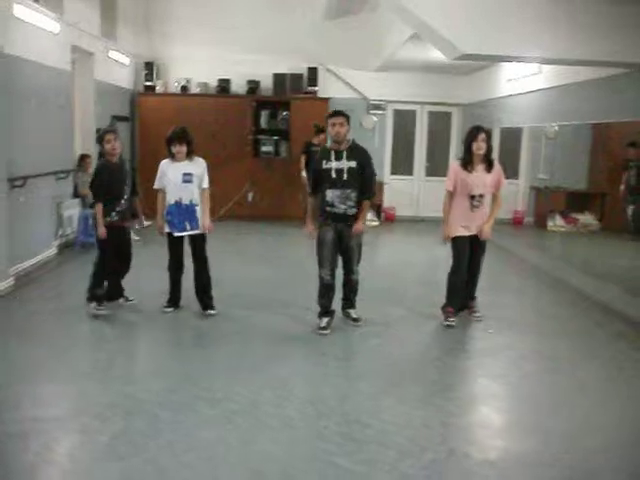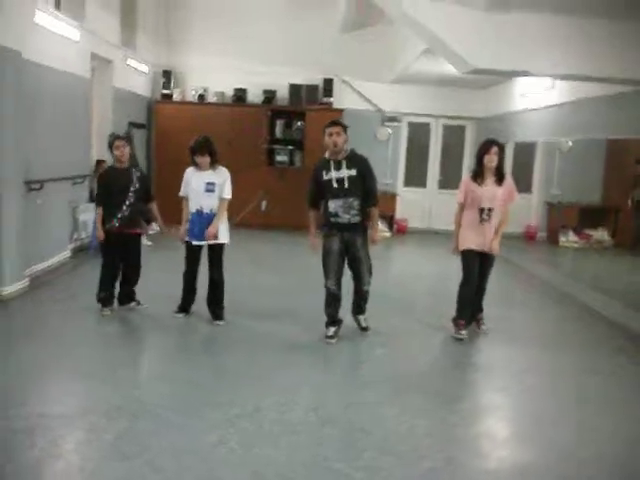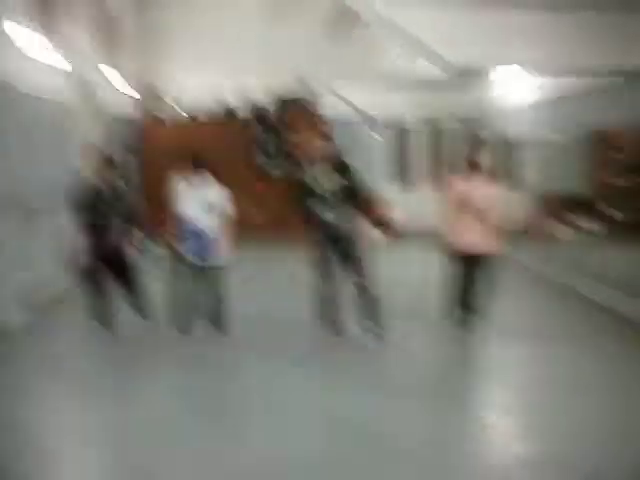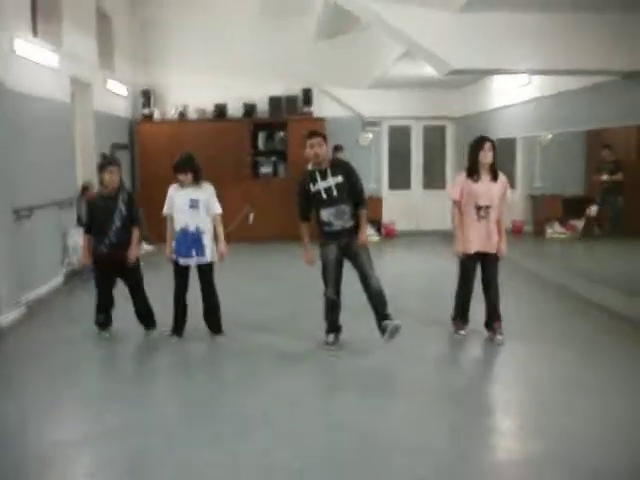
dt=0.3s
person 1, frame 1
left shoulder: (361, 154)
right shoulder: (321, 156)
left elbow: (369, 190)
right elbow: (313, 192)
left wrist: (361, 220)
right wrist: (310, 221)
left hip: (352, 223)
right hip: (327, 223)
left knee: (352, 269)
right knee: (326, 271)
left ankle: (349, 306)
right ankle: (325, 313)
person 1, frame 2
left shoulder: (360, 163)
right shoulder: (320, 168)
left elbow: (372, 197)
right elbow: (314, 204)
left wrist: (374, 227)
right wrist: (313, 233)
left hip: (357, 231)
right hip: (332, 233)
left knee: (363, 278)
right knee: (332, 281)
left ankle: (359, 312)
right ankle: (332, 322)
person 1, frame 3
left shoulder: (341, 167)
right shoulder: (305, 175)
left elbow: (358, 197)
right elbow: (305, 212)
right wrist: (312, 242)
left hip: (346, 232)
right hip: (324, 236)
left knee: (362, 278)
right knee: (326, 283)
left ankle: (371, 321)
right ankle: (332, 323)
person 1, frame 4
left shoulder: (344, 168)
right shoulder: (306, 180)
left elbow: (360, 200)
right elbow: (304, 217)
left wrist: (363, 229)
right wrist: (306, 247)
left hip: (353, 235)
right hip: (329, 241)
left knee: (370, 278)
right knee: (331, 289)
left ankle: (384, 321)
right ankle: (332, 330)
person 2, frame 1
left shoulder: (494, 168)
right shoulder: (457, 167)
left elbow: (497, 199)
right elbow: (449, 198)
left wrist: (489, 224)
right wrist: (445, 225)
left hip: (480, 227)
right hip: (460, 226)
left knee: (474, 268)
right knee: (460, 267)
left ankle: (468, 302)
right ankle: (450, 308)
person 2, frame 2
left shoulder: (506, 182)
right shoulder: (469, 181)
left elbow: (504, 214)
right elbow: (460, 211)
left wrist: (497, 239)
right wrist: (456, 238)
left hip: (489, 241)
right hip: (469, 240)
left knee: (482, 281)
right knee: (469, 279)
left ankle: (476, 314)
right ankle: (460, 321)
person 2, frame 3
left shoulder: (492, 181)
right shoulder: (459, 181)
left elbow: (495, 211)
right elbow: (452, 210)
left wrist: (498, 237)
right wrist: (452, 239)
left hip: (486, 239)
right hip: (464, 240)
left knee: (478, 276)
right knee: (466, 278)
left ankle: (471, 308)
right ankle: (464, 315)
person 2, frame 4
left shoulder: (500, 179)
right shoulder: (463, 179)
left elbow: (501, 212)
right elbow: (456, 211)
left wrist: (502, 239)
right wrist: (459, 240)
left hip: (491, 241)
right hip: (469, 241)
left knee: (491, 283)
right knee: (466, 282)
left ankle: (494, 324)
right ankle: (460, 319)
person 3, frame 1
left shoulder: (199, 164)
right shoulder: (165, 165)
left elbow: (204, 193)
right elbow: (161, 193)
left wrist: (206, 218)
right wrist: (159, 218)
left hip: (196, 219)
right hip: (173, 220)
left knee: (200, 260)
right knee: (175, 262)
left ankle: (206, 301)
right ankle: (174, 299)
person 3, frame 2
left shoulder: (222, 173)
right shoulder: (189, 173)
left elbow: (224, 203)
right elbow: (186, 201)
left wrist: (214, 226)
right wrist: (183, 225)
left hip: (216, 230)
right hip: (194, 228)
left knee: (216, 271)
right knee: (190, 269)
left ankle: (216, 311)
right ankle: (185, 305)
person 3, frame 3
left shoulder: (218, 190)
right shoulder: (184, 189)
left elbow: (225, 218)
right elbow: (181, 217)
left wrist: (225, 244)
right wrist: (178, 241)
left hip: (213, 246)
right hip: (191, 246)
left knee: (214, 285)
right knee: (186, 285)
left ankle: (218, 323)
right ankle: (184, 322)
person 3, frame 4
left shoulder: (207, 189)
right shoulder: (173, 191)
left elbow: (216, 217)
right elbow: (170, 219)
left wrist: (221, 242)
right wrist: (169, 245)
left hip: (203, 247)
right hip: (181, 247)
left knee: (208, 287)
right knee: (180, 289)
left ankle: (215, 326)
right ankle: (177, 328)
person 4, frame 1
left shoulder: (125, 166)
right shoulder: (102, 168)
left elbow: (132, 193)
right elbow: (98, 198)
left wrist: (138, 214)
right wrist: (100, 224)
left hip: (123, 221)
right hip: (108, 223)
left knee: (123, 260)
right knee: (105, 260)
left ankle: (114, 293)
right ankle: (95, 299)
person 4, frame 2
left shoulder: (138, 174)
right shoulder: (106, 175)
left elbow: (148, 199)
right elbow: (100, 203)
left wrist: (158, 220)
right wrist: (99, 227)
left hip: (133, 229)
right hip: (112, 229)
left knee: (133, 266)
right knee: (111, 266)
left ankle: (127, 298)
right ankle: (105, 301)
person 4, frame 3
left shoulder: (120, 193)
right shoulder: (87, 195)
left elbow: (130, 220)
right elbow: (84, 225)
left wrist: (127, 242)
right wrist: (87, 252)
left hip: (117, 246)
right hip: (97, 249)
left knee: (130, 281)
right knee: (98, 286)
left ankle: (140, 309)
right ankle: (104, 319)
person 4, frame 4
left shoulder: (126, 196)
right shoulder: (94, 201)
left elbow: (135, 224)
right elbow: (89, 230)
left wrist: (135, 247)
right wrist: (87, 253)
left hip: (126, 253)
right hip: (103, 255)
left knee: (137, 289)
right knee: (104, 291)
left ankle: (149, 324)
right ankle: (103, 324)
